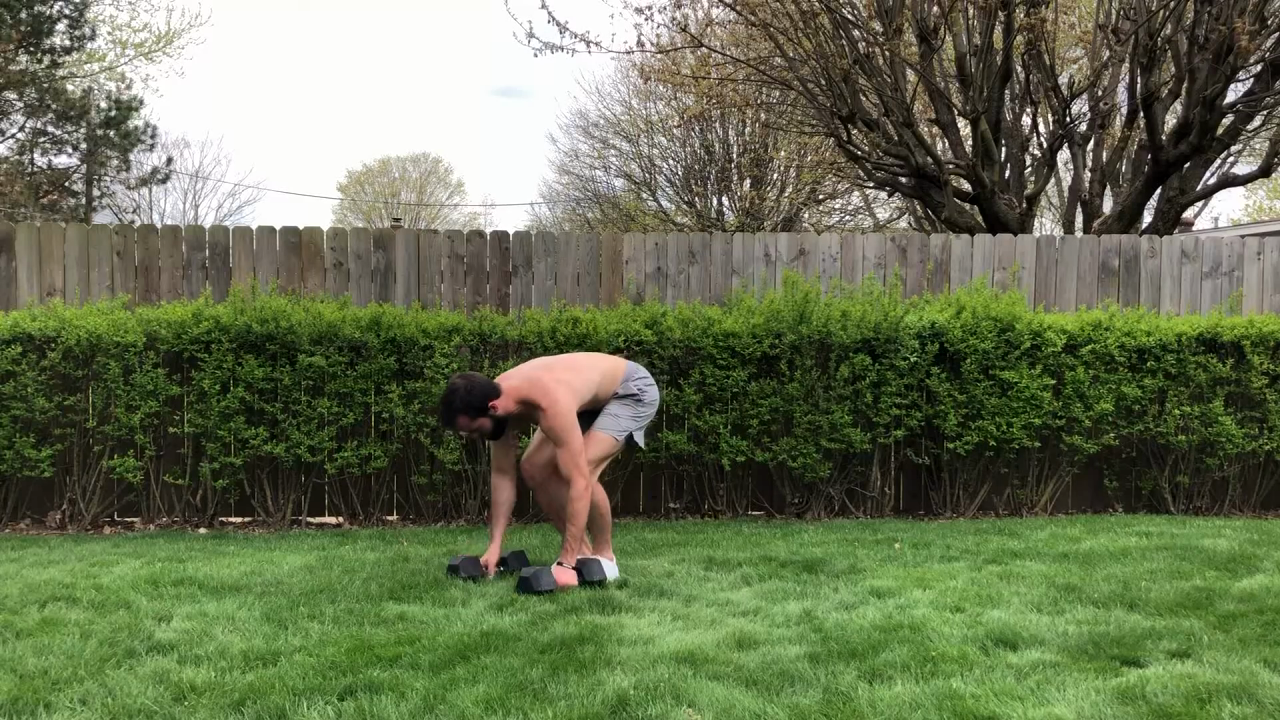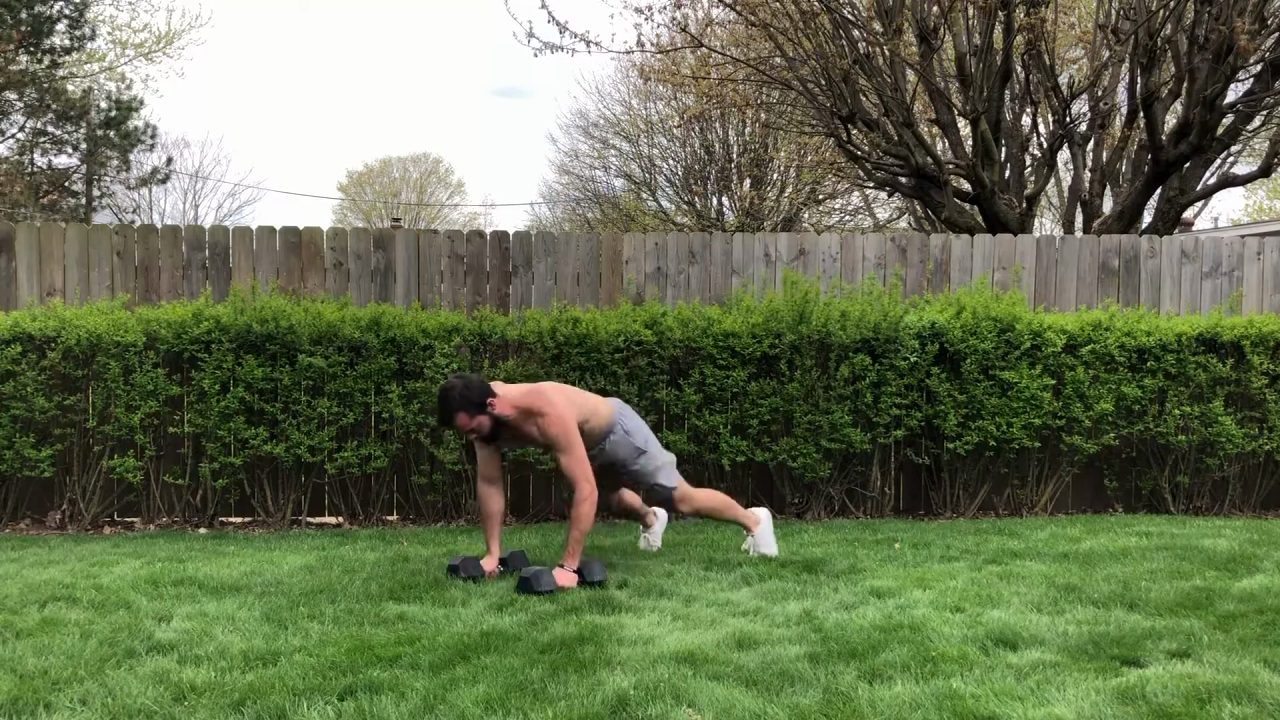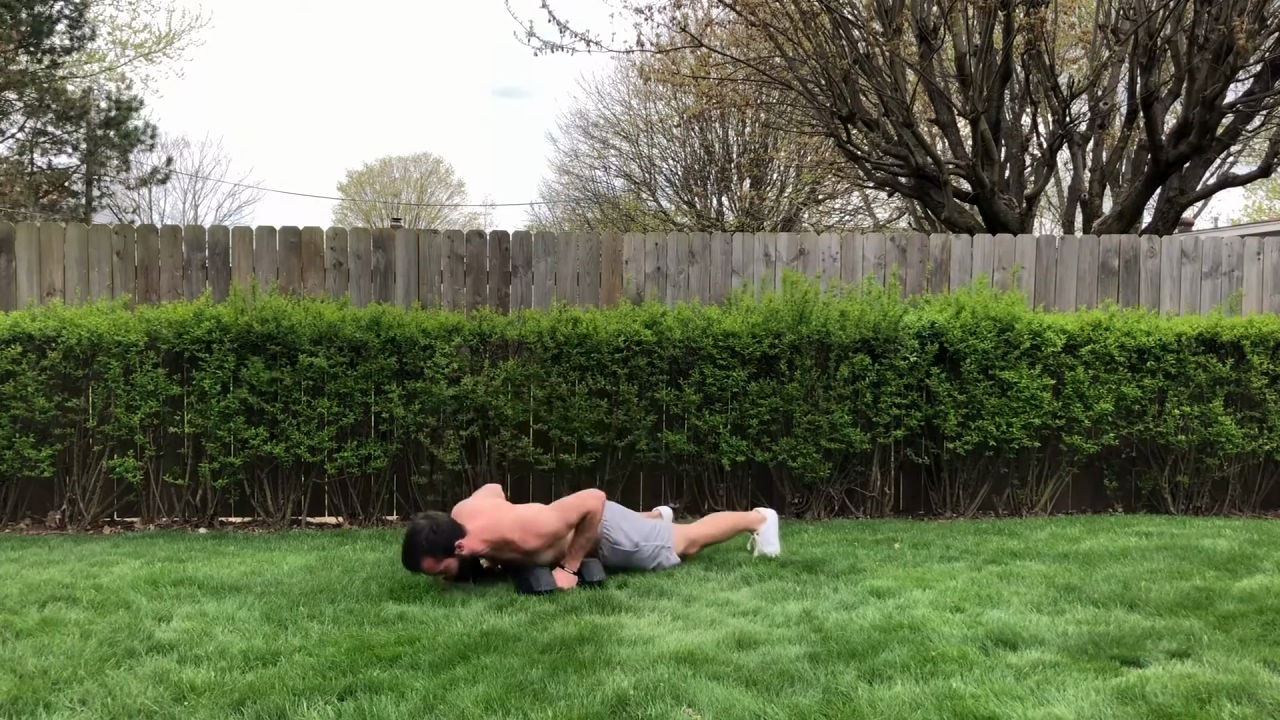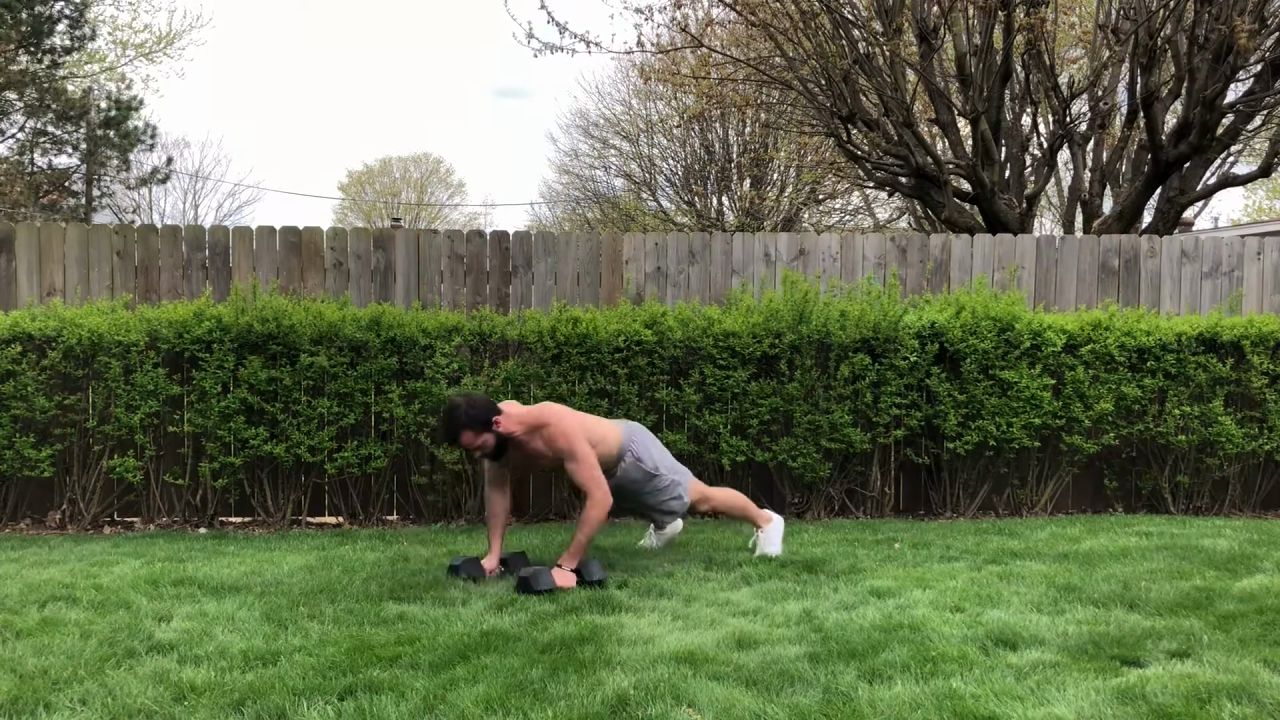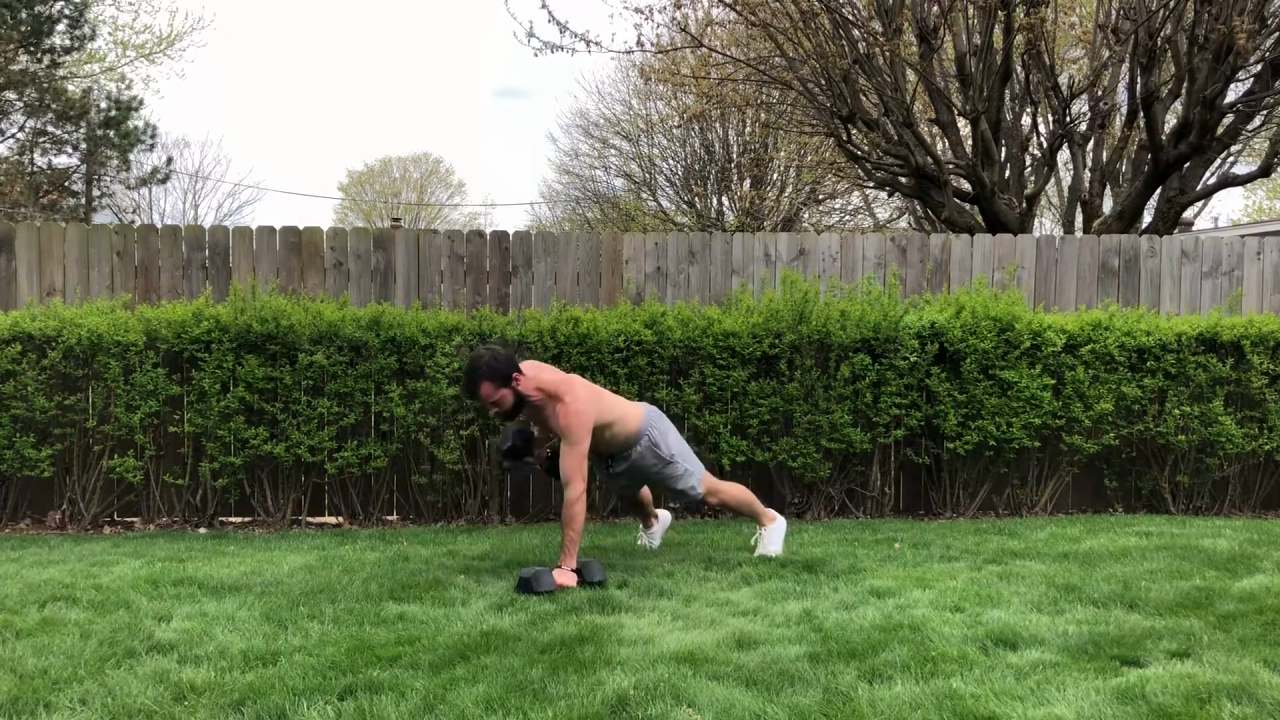
dt=0.7s
person 1, frame 1
left shoulder: (549, 403)
right shoulder: (498, 395)
left elbow: (579, 481)
right elbow: (503, 474)
left wrist: (566, 564)
right wrist: (495, 545)
left hip: (634, 389)
right hip: (594, 396)
left knee: (582, 469)
right knee: (533, 468)
left ankle: (604, 556)
right ankle: (582, 552)
person 1, frame 2
left shoulder: (548, 413)
right shoulder: (486, 414)
left elbow: (586, 490)
right elbow: (489, 484)
left wrist: (568, 567)
right wrist: (493, 553)
left hip: (616, 429)
right hip: (588, 439)
left knee: (682, 499)
right knee: (614, 500)
left ankle: (754, 520)
right ankle: (650, 518)
person 1, frame 3
left shoulder: (521, 535)
right shoulder: (463, 515)
left elbow: (594, 500)
right elbow: (493, 488)
left wrist: (569, 566)
right wrist: (490, 555)
left hip: (604, 531)
right hip: (570, 515)
left knee: (689, 542)
left ankle: (758, 519)
right ankle: (656, 516)
person 1, frame 4
left shoulder: (556, 429)
right shoulder: (492, 429)
left elbow: (600, 499)
right elbow: (498, 491)
left wrist: (566, 565)
right wrist: (494, 553)
left hip: (631, 451)
right hip: (601, 457)
left knee: (700, 499)
right knee: (637, 505)
left ankle: (766, 522)
right ankle: (664, 524)
person 1, frame 5
left shoulder: (571, 403)
right shoulder: (521, 379)
left elbow: (575, 489)
left wrist: (567, 565)
right wrist: (539, 437)
left hip: (646, 435)
right hip: (607, 450)
left knee: (709, 492)
right knee: (630, 493)
left ankle: (769, 521)
right ankle: (653, 521)
